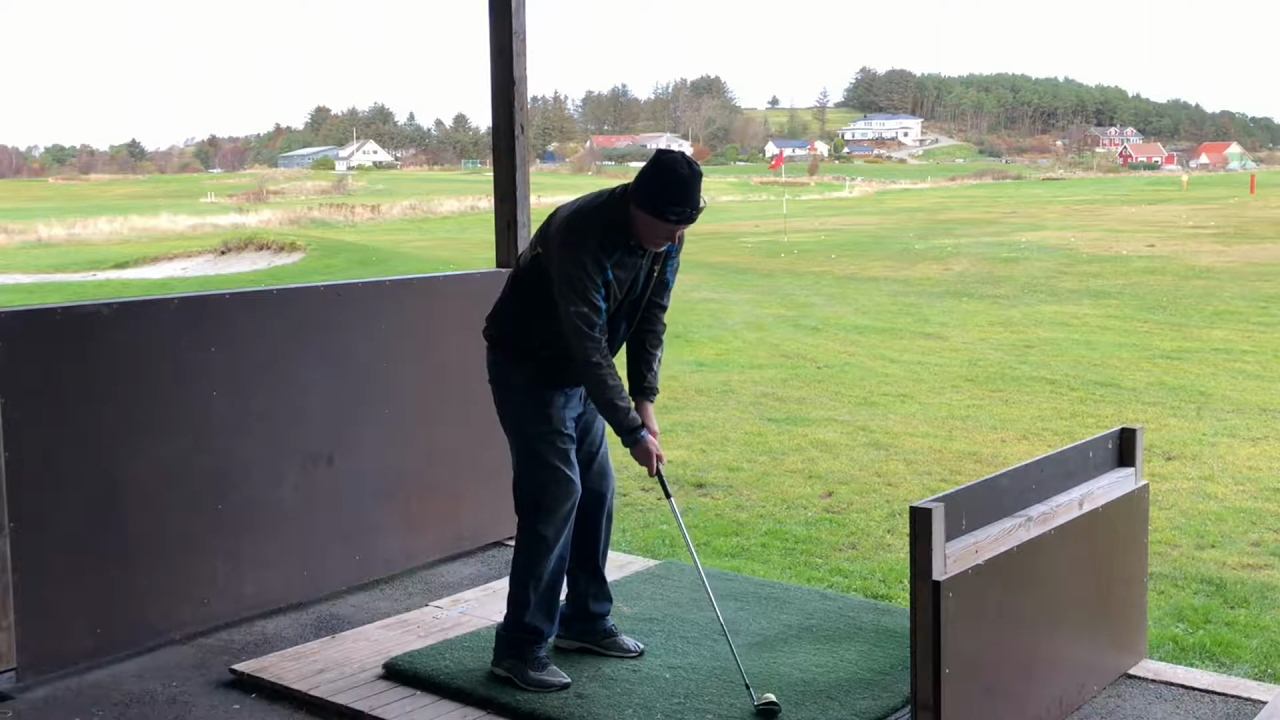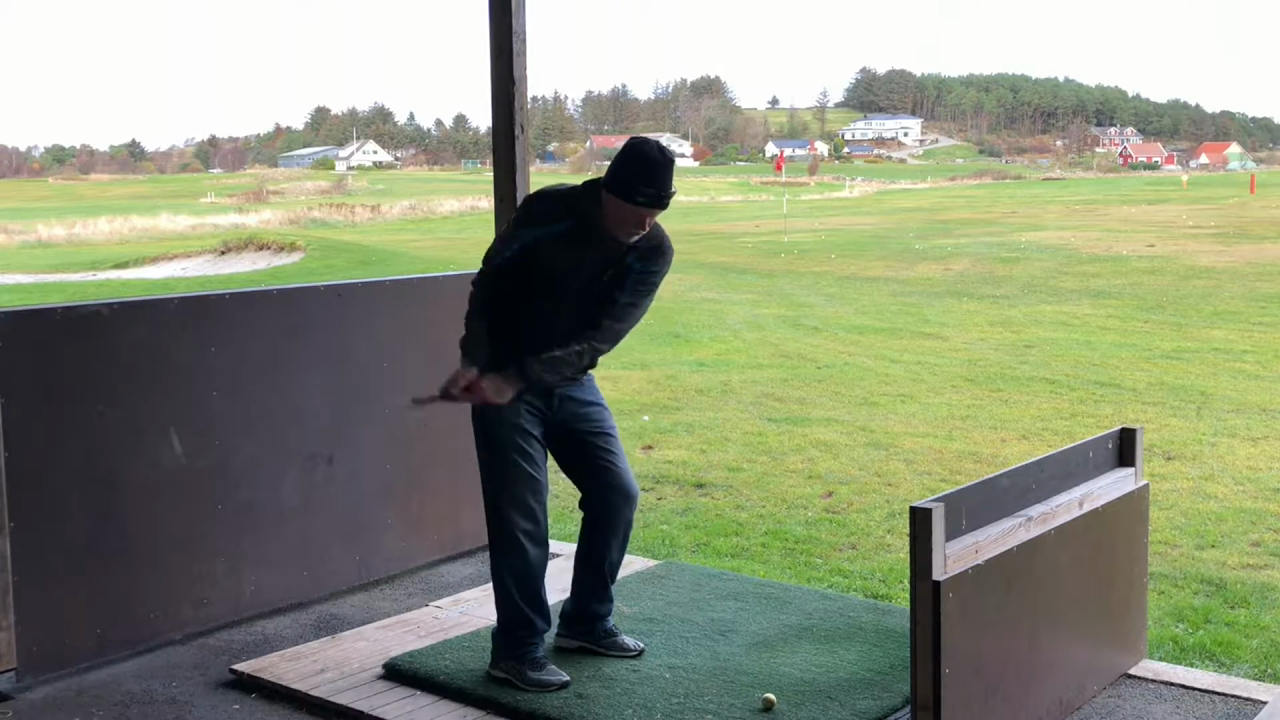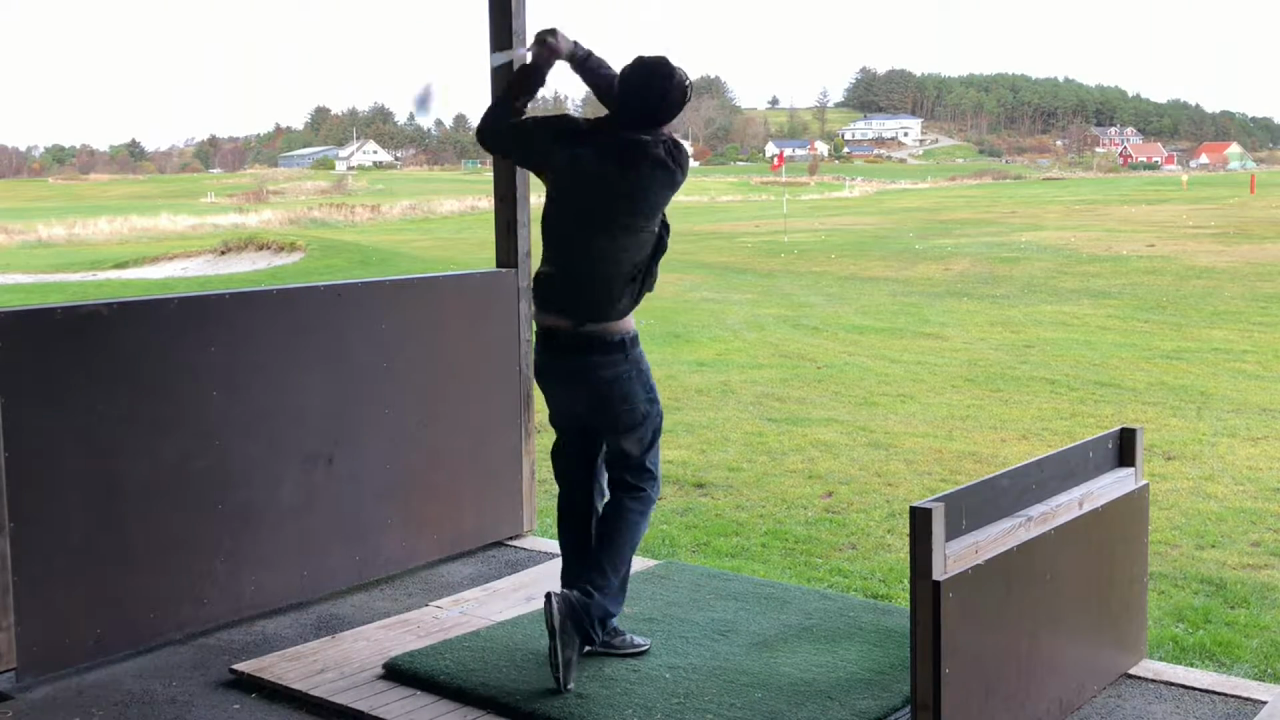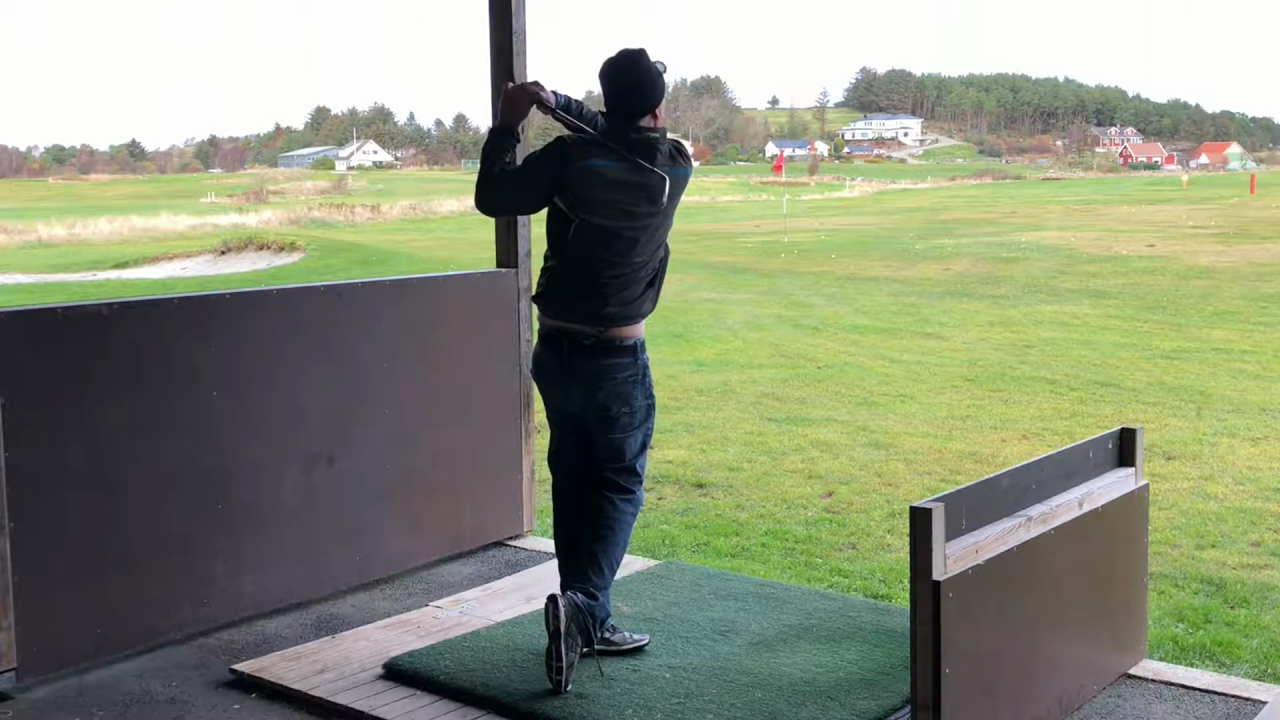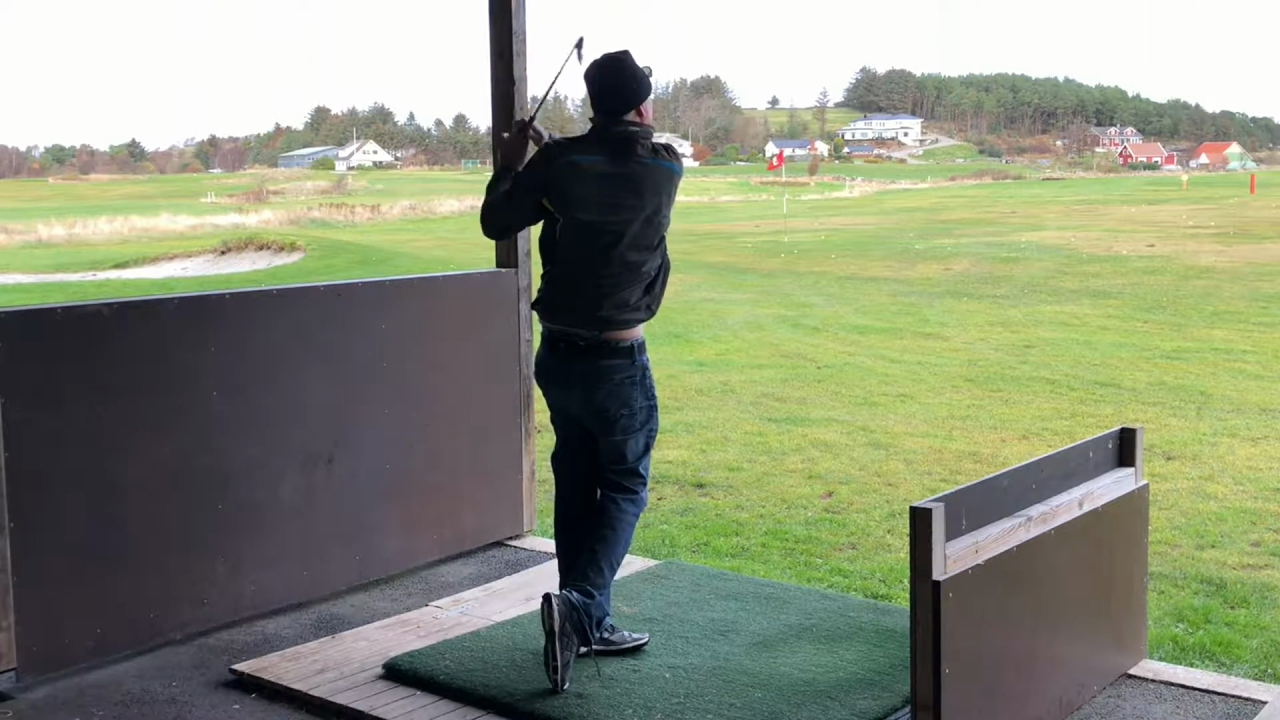
dt=1s
person 1, frame 1
left shoulder: (666, 237)
right shoulder: (580, 234)
left elbow: (651, 317)
right elbow: (587, 344)
left wrist: (644, 399)
right wrist: (632, 431)
left hip: (579, 370)
right hip: (527, 367)
left knee: (596, 491)
right knee: (555, 495)
left ankle: (584, 618)
right ankle: (520, 645)
person 1, frame 2
left shoulder: (654, 251)
right shoulder: (547, 210)
left elbow: (598, 335)
right elbow: (487, 285)
left wrist: (515, 380)
right wrist: (473, 361)
left hip: (570, 379)
right hip: (495, 372)
left knee: (616, 493)
right knee: (520, 507)
left ankle: (585, 620)
right ankle: (518, 646)
person 1, frame 3
left shoulder: (565, 140)
right shoulder: (669, 163)
left elbow: (491, 134)
right elbow: (639, 113)
left wrist: (540, 68)
right wrist: (577, 55)
left hip: (552, 347)
right hip: (607, 354)
left knee: (581, 482)
right knee: (634, 485)
left ankle: (589, 620)
right ankle: (586, 606)
person 1, frame 4
left shoulder: (568, 157)
right shoulder: (675, 166)
left elbow: (492, 199)
left wrist: (506, 126)
right wrist: (557, 102)
left hip: (555, 351)
right hip: (616, 359)
left knee: (573, 483)
right knee: (620, 486)
left ankle: (587, 620)
right ankle: (583, 604)
person 1, frame 5
left shoulder: (557, 163)
right shoulder: (664, 167)
left elbow: (496, 223)
left wrist: (509, 165)
left hip: (557, 354)
right hip: (616, 360)
left knee: (576, 484)
right knee: (624, 488)
left ankle: (586, 621)
right ankle: (579, 604)
